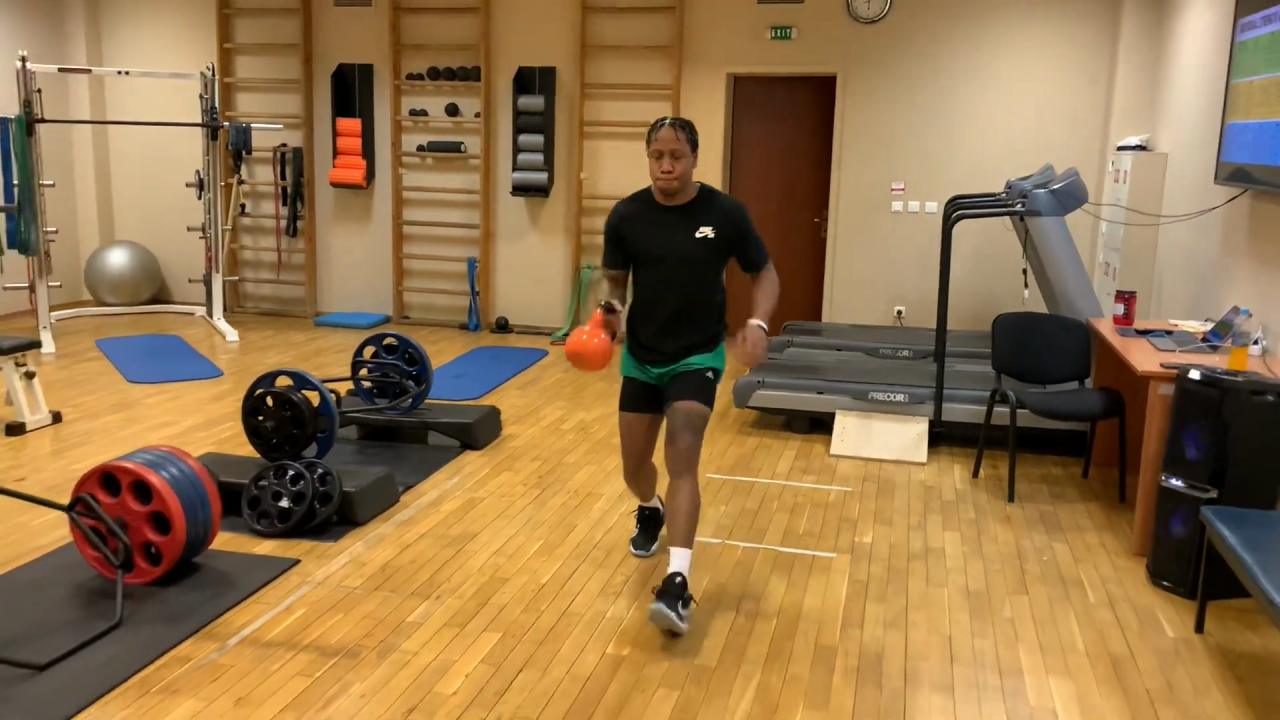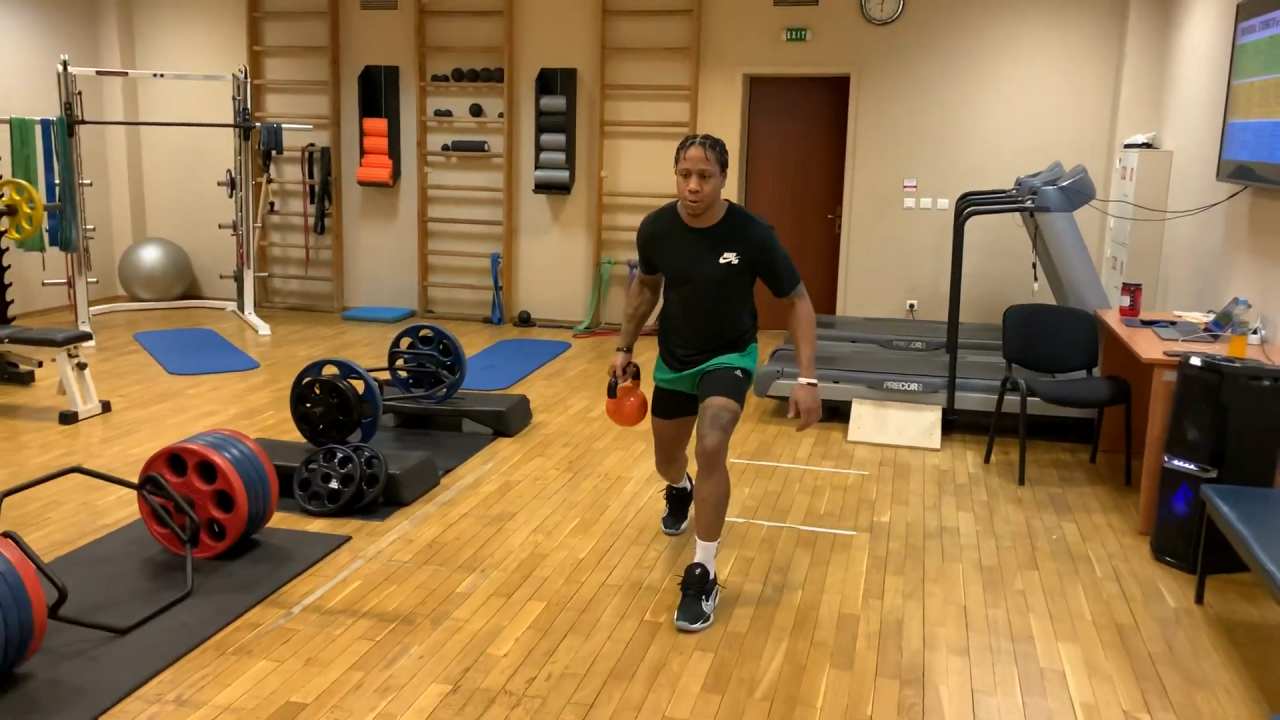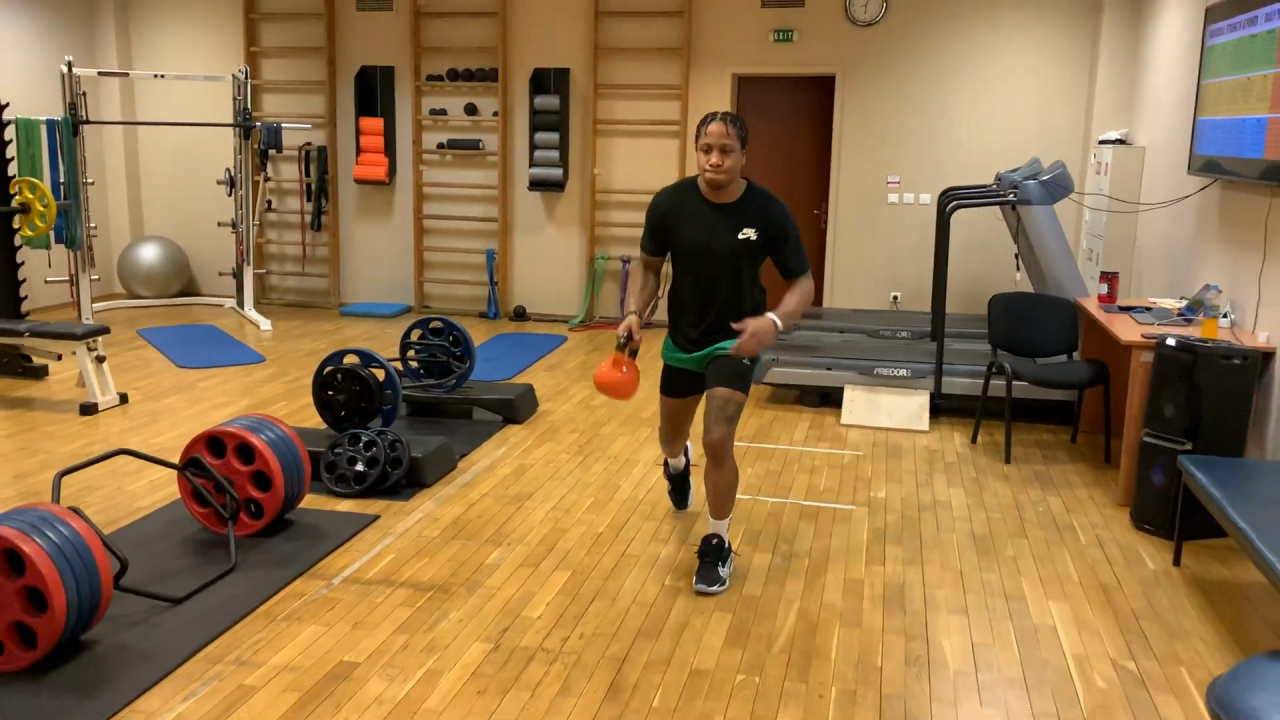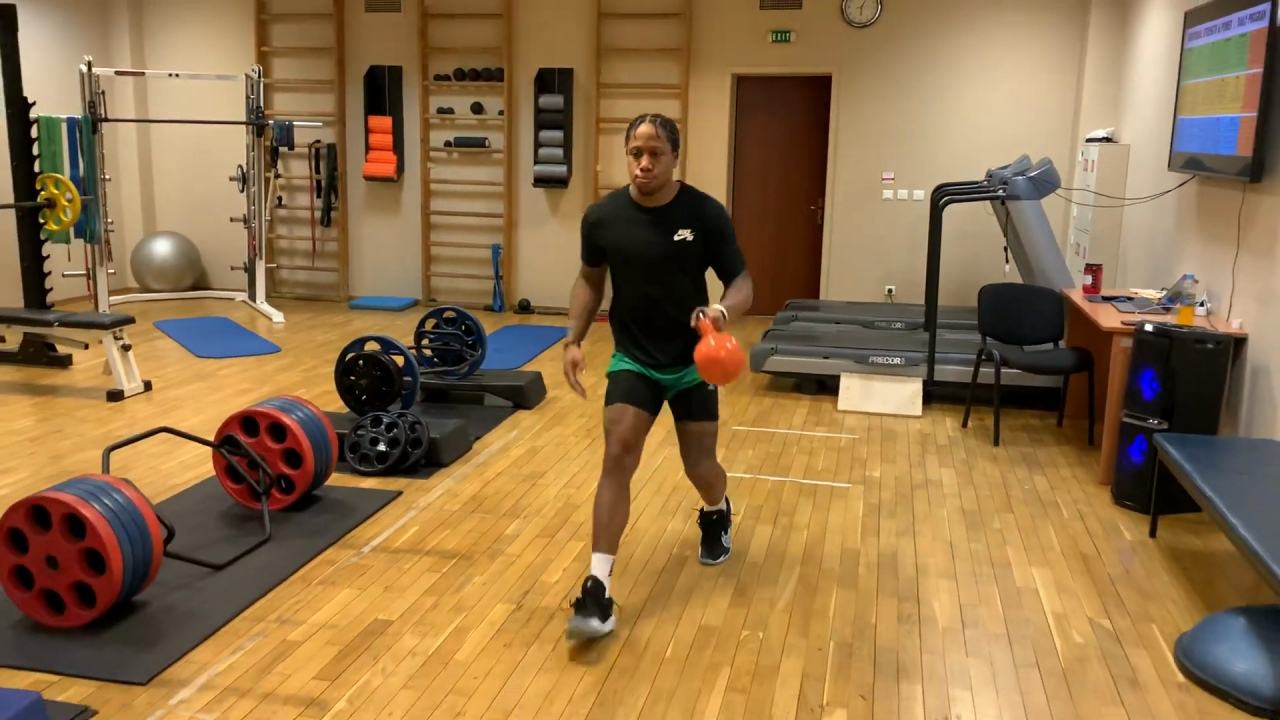
dt=0.5s
person 1, frame 1
left shoulder: (724, 212)
right shoulder: (625, 215)
left elbow: (765, 273)
right elbow: (614, 281)
left wrist: (757, 324)
right wrist: (611, 306)
left hip: (697, 356)
right hip: (641, 356)
left knee: (681, 459)
right knee: (634, 465)
left ankle: (676, 584)
right ankle: (651, 512)
person 1, frame 2
left shoulder: (752, 234)
right shoulder: (655, 229)
left elbow: (797, 301)
left wrist: (807, 379)
right wrist: (625, 347)
left hip: (729, 356)
right hip: (673, 358)
left knee: (711, 449)
right knee: (666, 460)
left ankle: (702, 573)
right ankle: (680, 491)
person 1, frame 3
left shoulder: (769, 212)
right shoulder: (669, 204)
left elbow: (802, 282)
right elbow: (650, 266)
left wrist: (775, 321)
right wrist: (633, 313)
left hip: (736, 339)
right hip: (682, 339)
left knee: (717, 440)
right knee: (670, 436)
left ankle: (717, 544)
right ankle: (677, 464)
person 1, frame 4
left shoulder: (706, 213)
right shoulder: (603, 216)
left elbow: (740, 281)
right elbow: (590, 280)
left wrist: (721, 312)
right wrist: (574, 344)
left hip: (691, 359)
right hip: (633, 359)
left knee: (700, 469)
right knee: (618, 459)
left ankle: (717, 513)
